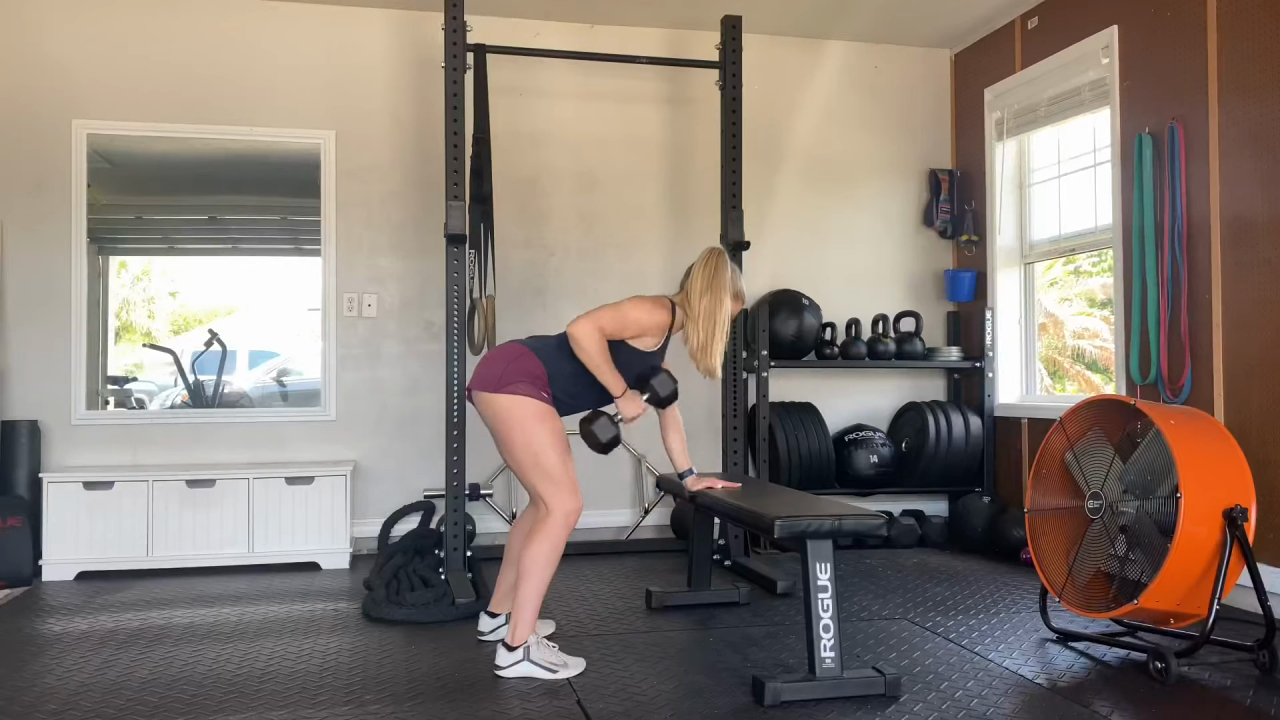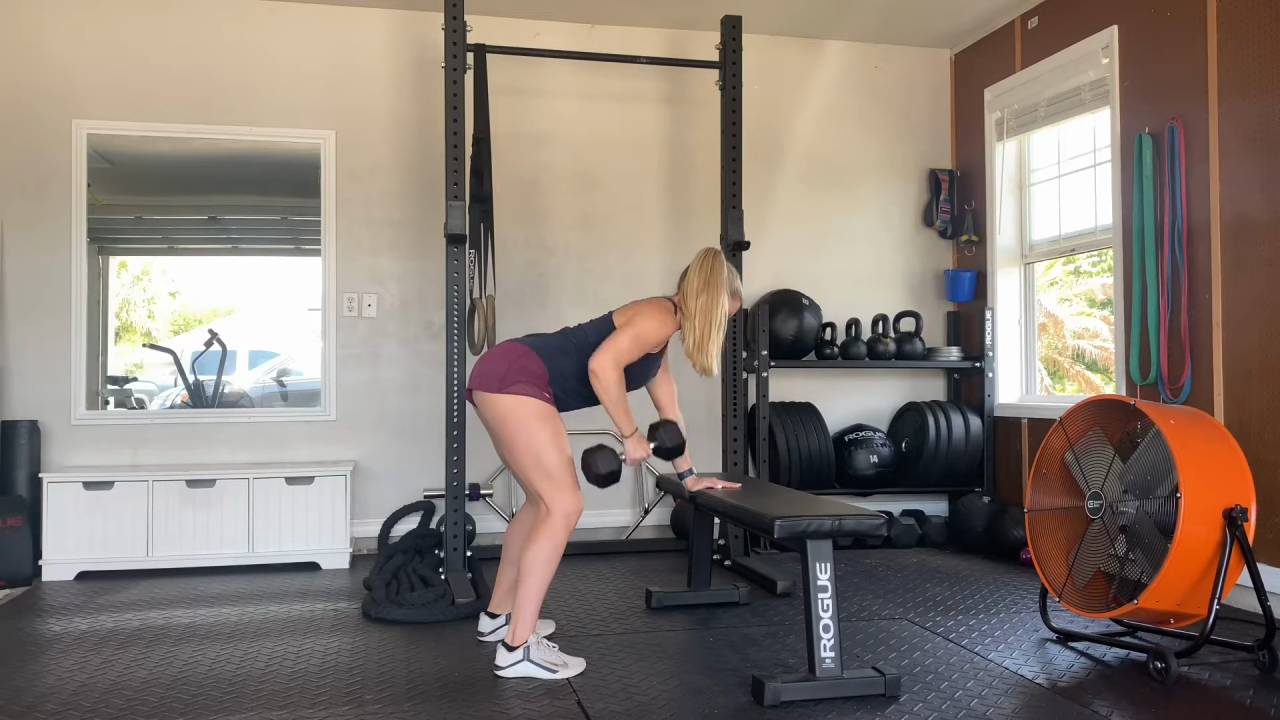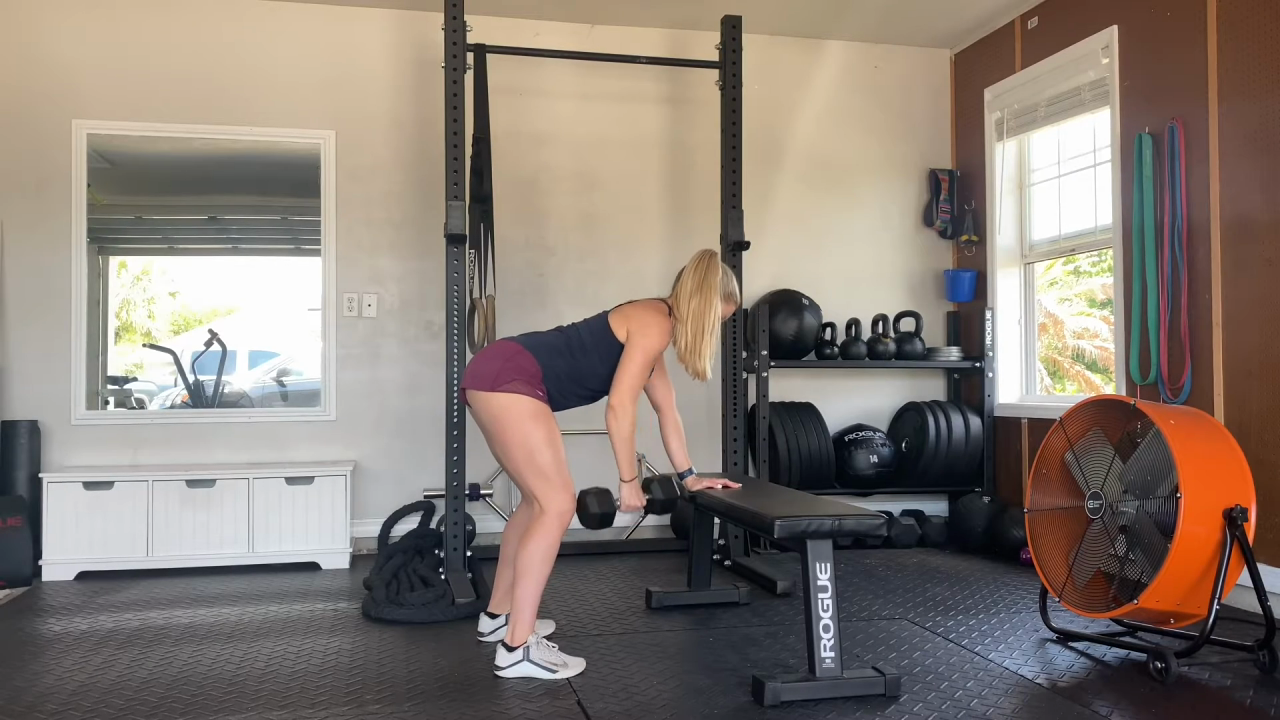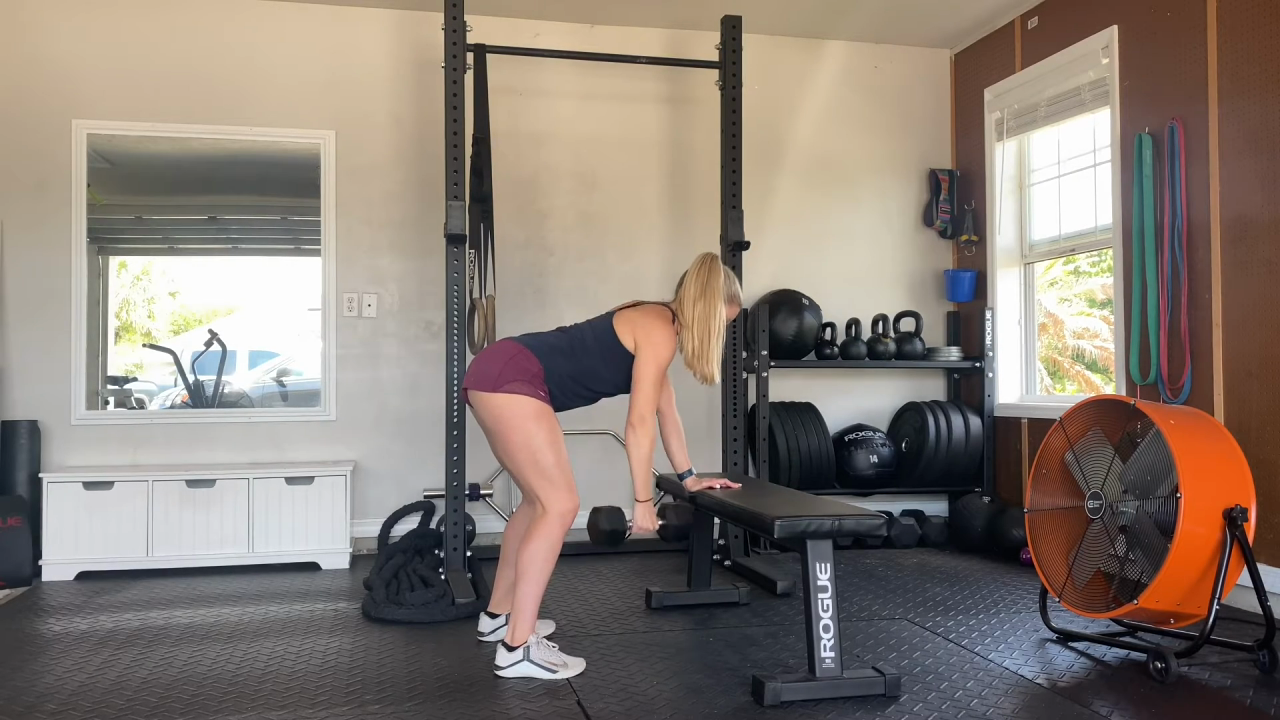
dt=1s
person 1, frame 1
left shoulder: (660, 331)
right shoulder: (656, 313)
left elbow: (666, 406)
right elbow: (581, 330)
left wrist: (688, 476)
right wrist: (622, 395)
left hip: (509, 381)
right hip: (515, 378)
left knee: (547, 502)
right knee: (563, 507)
left ankle: (499, 615)
right ankle: (518, 648)
person 1, frame 2
left shoulder: (656, 327)
right shoulder: (660, 318)
left elbow: (668, 407)
right elbow: (601, 366)
left wrist: (687, 476)
right wrist: (631, 436)
left hip: (505, 377)
right hip: (516, 378)
left knee: (544, 502)
right knee: (564, 507)
left ankle: (498, 614)
right ankle: (518, 647)
person 1, frame 3
left shoulder: (652, 327)
right shoulder: (655, 322)
left elbow: (666, 408)
right elbow: (620, 405)
left wrist: (688, 476)
right wrist: (629, 481)
left hip: (500, 377)
right hip: (508, 377)
left knee: (539, 501)
right knee: (558, 506)
left ankle: (499, 614)
right ankle: (518, 647)
person 1, frame 4
left shoulder: (654, 327)
right shoulder: (660, 329)
left elbow: (666, 410)
right elbow: (639, 422)
left wrist: (688, 477)
right wrist: (644, 501)
left hip: (500, 376)
right hip: (511, 378)
left knee: (540, 501)
right knee: (560, 506)
left ankle: (499, 614)
right ankle: (518, 647)
